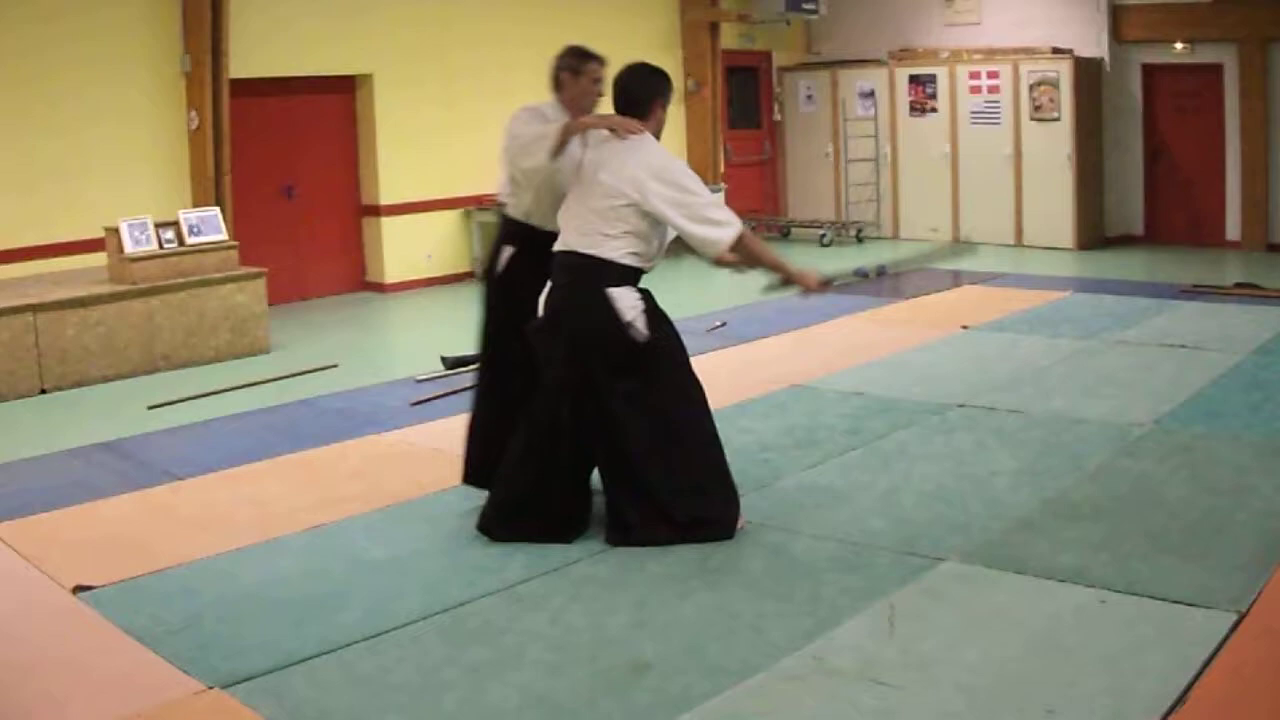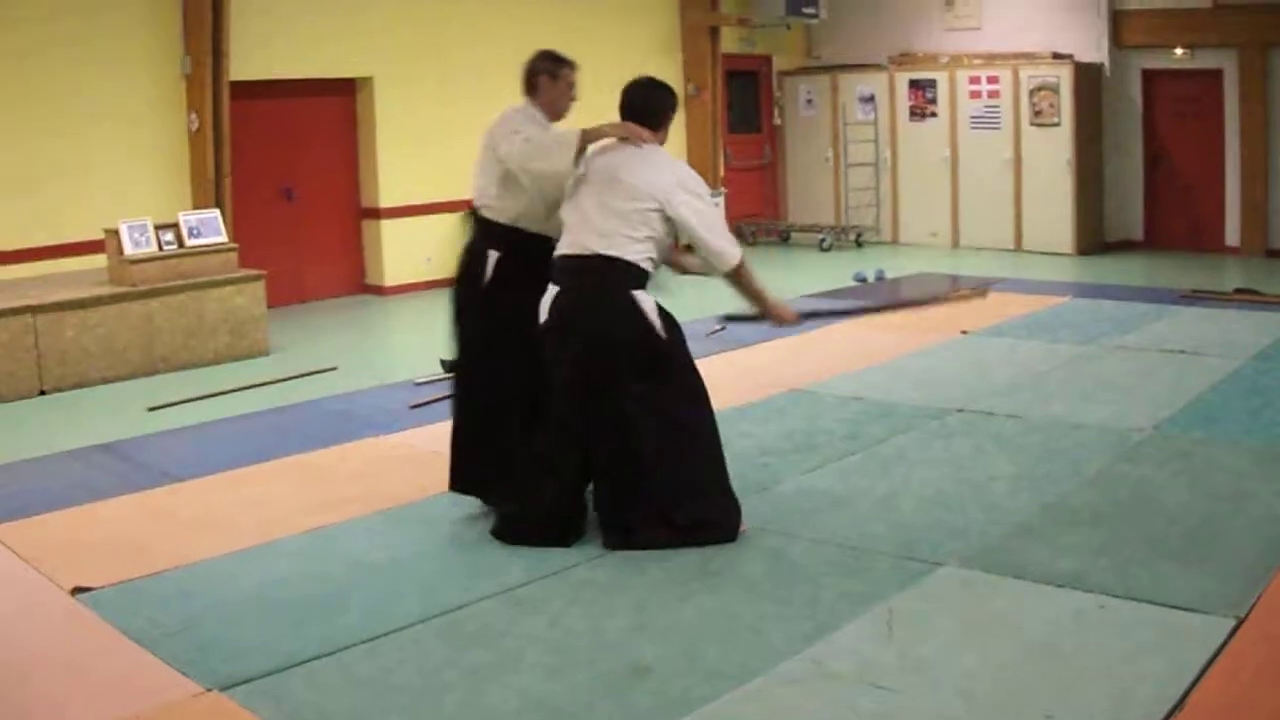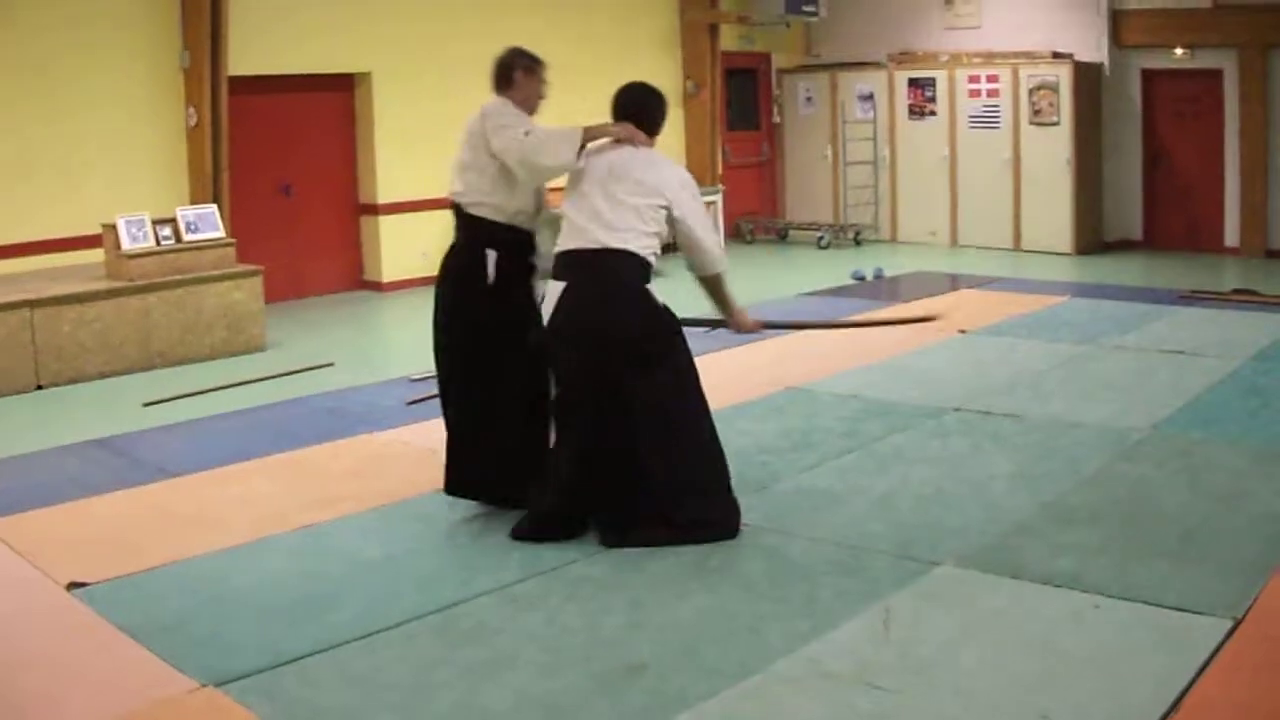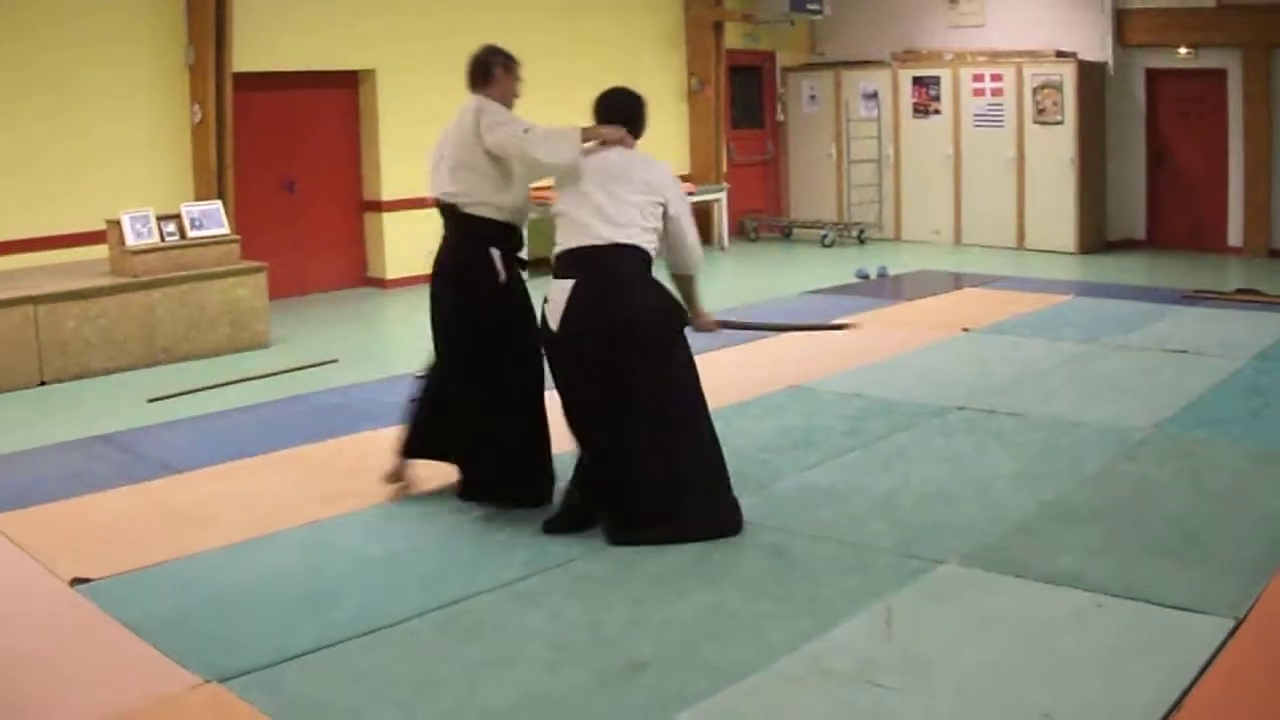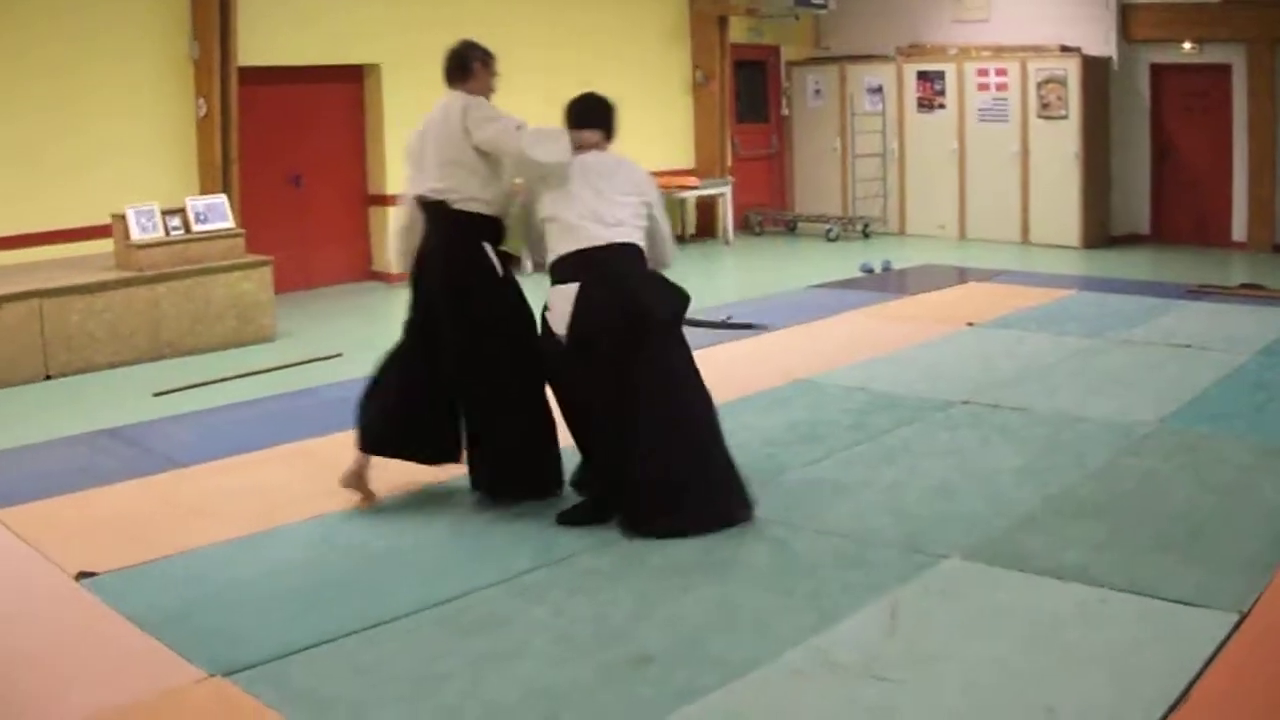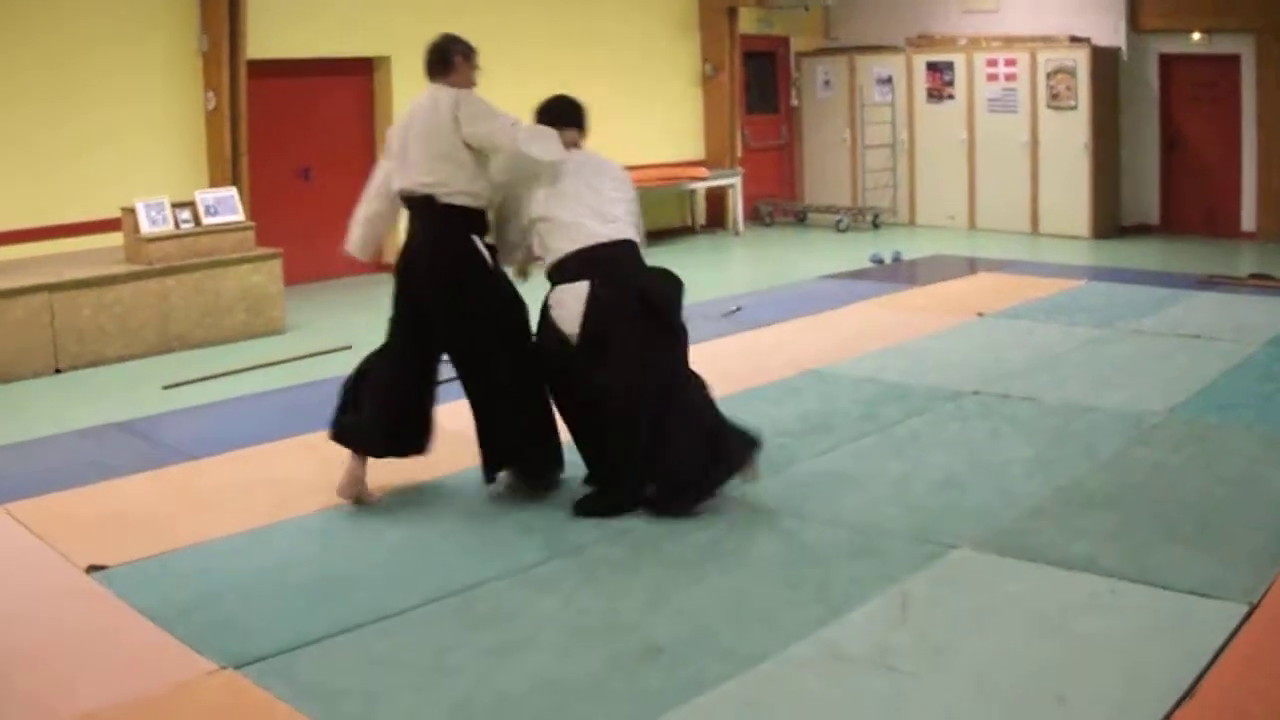
dt=0.1s
person 1, frame 1
left shoulder: (587, 145)
right shoulder: (531, 118)
right elbow: (530, 158)
right wrist: (582, 124)
right hip: (520, 261)
right knee: (514, 369)
person 1, frame 2
left shoulder: (547, 135)
right shoulder: (513, 124)
left elbow: (556, 198)
right elbow: (540, 165)
right wrist: (598, 132)
left hip: (535, 262)
right hip: (495, 264)
left knee: (541, 372)
right knee: (498, 376)
right ankle: (502, 485)
person 1, frame 3
left shoulder: (498, 122)
right shoulder: (495, 118)
left elbow: (518, 192)
right elbow: (538, 153)
right wrist: (604, 131)
left hip: (481, 257)
right hip: (487, 262)
left knee: (501, 366)
right knee: (505, 370)
left ankle: (483, 468)
right ankle: (501, 481)
person 1, frame 4
left shoulder: (468, 122)
right shoulder: (487, 115)
right elbow: (534, 149)
right wrist: (594, 135)
left hip: (465, 252)
right hip: (485, 257)
left knee: (461, 364)
right knee: (511, 367)
left ankle: (409, 459)
right ankle: (512, 483)
person 1, frame 5
left shoulder: (431, 123)
right shoulder: (471, 110)
left elbow: (414, 199)
right elbow: (520, 144)
right wrist: (576, 140)
left hip: (435, 248)
right hip: (468, 251)
left knee: (421, 356)
right knee: (507, 360)
left ankle: (364, 463)
right ankle: (516, 476)
person 1, frame 6
left shoulder: (407, 119)
right shoulder: (460, 104)
left elbow: (381, 190)
right elbow: (517, 142)
left wrist: (360, 244)
right wrist: (561, 141)
left hip: (420, 245)
right hip: (456, 245)
left knee: (406, 352)
right knee: (500, 351)
left ankle: (357, 467)
right ankle: (522, 465)
person 2, frame 1
left shoulder: (592, 150)
right shoulder: (656, 163)
right elbow: (723, 232)
right wrist: (789, 272)
left hip: (564, 294)
right hip: (608, 302)
left knee: (560, 411)
right knee: (666, 406)
left ankle: (527, 512)
right ankle: (687, 514)
person 2, frame 2
left shoulder: (593, 161)
right shoulder: (671, 173)
right elbow: (721, 250)
left wrist: (678, 260)
right wrist: (764, 303)
left hip: (566, 297)
right hip: (616, 303)
left knee: (570, 414)
right knee: (672, 409)
left ankle: (537, 518)
right ankle: (686, 518)
person 2, frame 3
left shoulder: (584, 165)
right shoulder: (670, 175)
right elbow: (706, 252)
right wrist: (729, 311)
left hip: (568, 295)
right hip: (623, 293)
left knee: (584, 408)
right knee: (669, 404)
left ankle: (563, 508)
right ankle: (688, 514)
person 2, frame 4
left shoulder: (568, 169)
right shoulder: (657, 174)
right elbow: (684, 253)
right wrist: (693, 309)
left hip: (572, 293)
right hip: (630, 288)
left knee: (595, 402)
right knee: (668, 401)
left ankle: (604, 500)
right ankle: (688, 512)
person 2, frame 5
right shoulder: (634, 174)
left elbow: (537, 249)
right elbow: (662, 249)
left hip: (576, 294)
right hip: (631, 284)
left knee: (589, 396)
right knee: (672, 394)
left ankle: (620, 492)
right ankle: (693, 501)
person 2, frame 6
left shoulder: (520, 176)
right shoulder: (612, 172)
left elbow: (511, 250)
left wrist: (523, 261)
left hip: (577, 290)
right hip: (631, 277)
left knee: (585, 387)
right knee: (665, 376)
left ankle: (622, 484)
